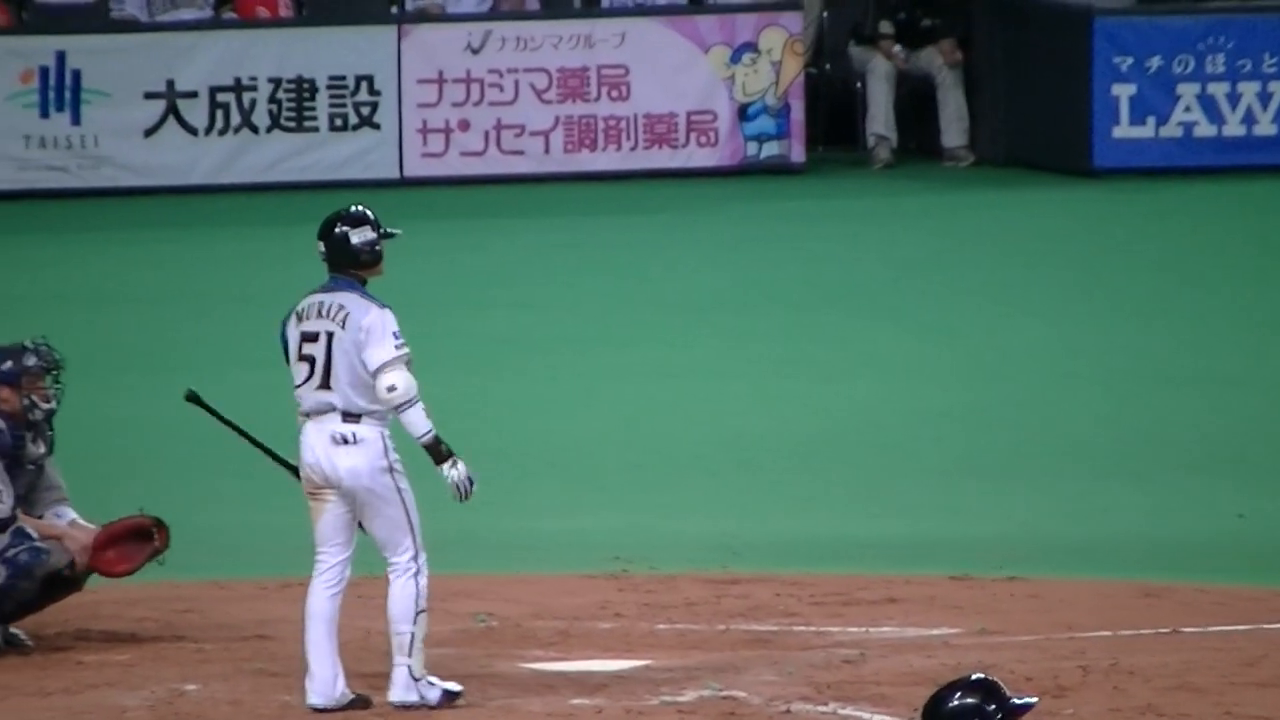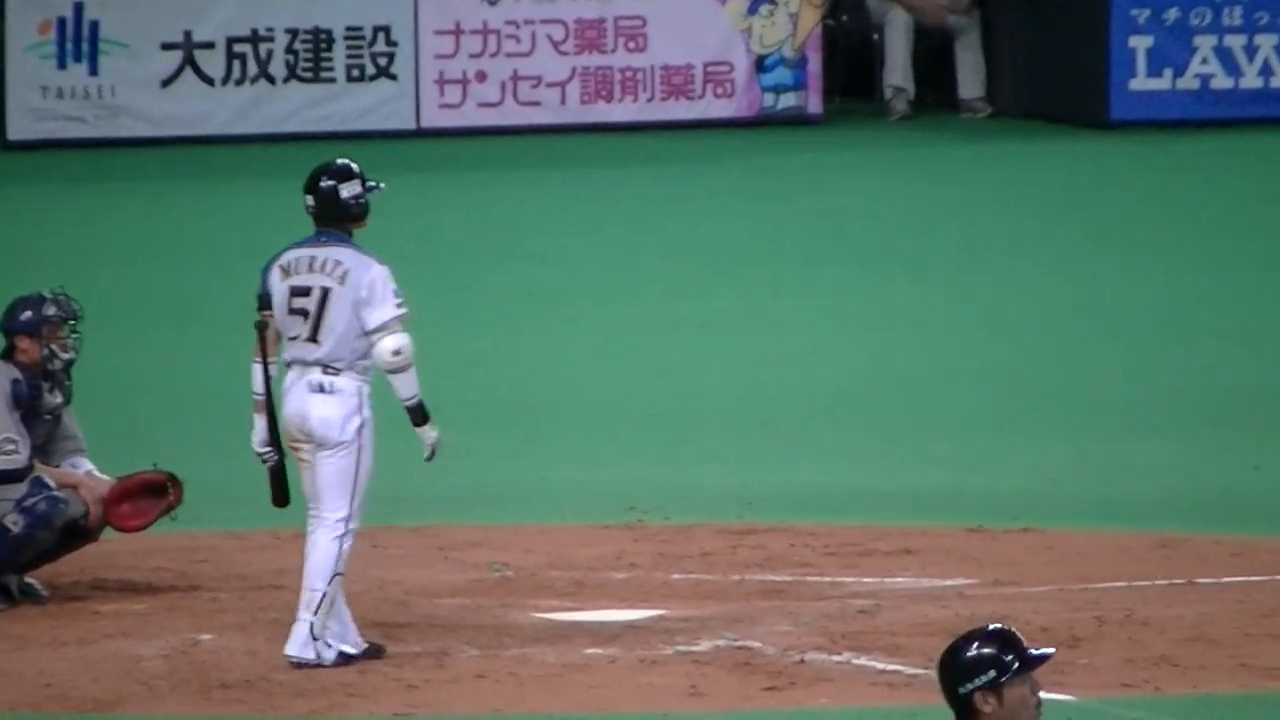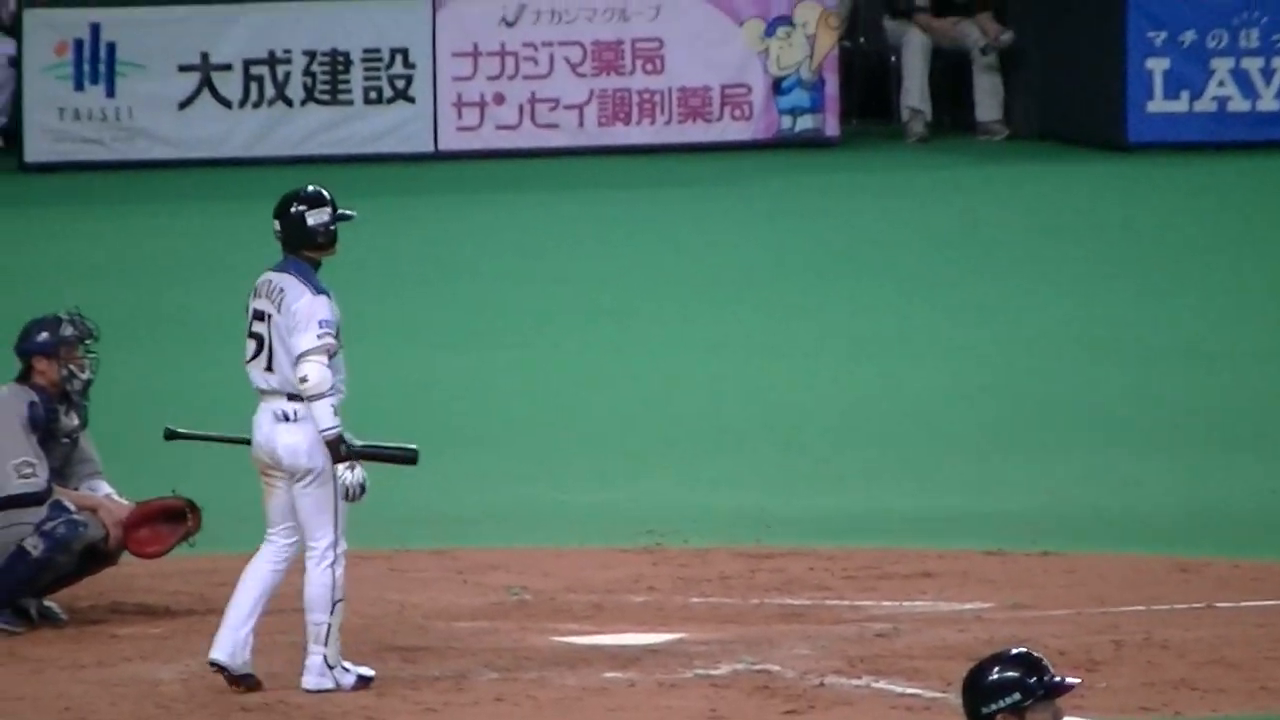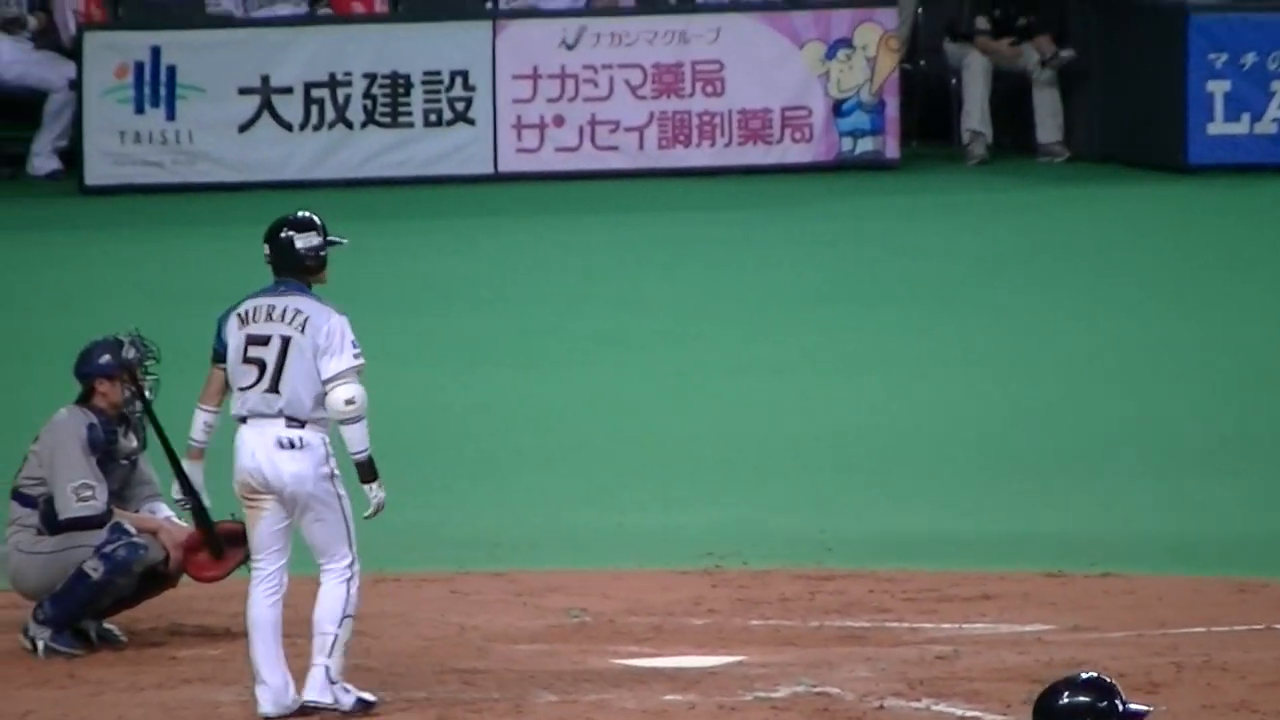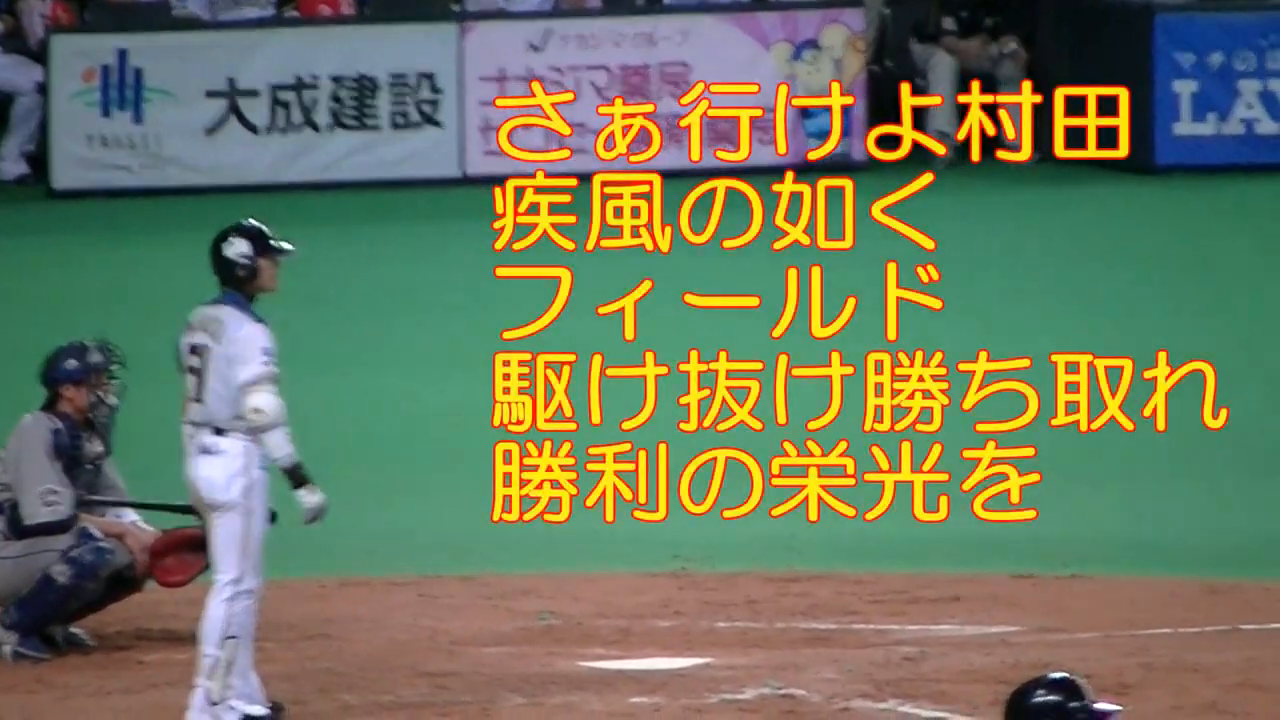
dt=0.7s
person 1, frame 1
left shoulder: (299, 312)
right shoulder: (371, 313)
right elbow: (398, 392)
right wrist: (444, 456)
left hip: (315, 443)
right hip: (363, 445)
left knee: (329, 567)
right knee: (406, 561)
left ankle: (324, 686)
right ankle: (409, 679)
person 1, frame 2
left shoulder: (281, 264)
right shoulder: (367, 270)
left elbow: (268, 347)
right elbow: (393, 353)
left wrist: (261, 417)
right wrist: (421, 418)
left hip: (296, 397)
right hip: (342, 401)
left knee: (322, 521)
right knee: (337, 525)
left ankle: (339, 636)
right ankle: (308, 638)
person 1, frame 3
left shoulder: (264, 285)
right shoulder: (310, 297)
right elbow: (314, 383)
right wrist: (343, 454)
left hip: (267, 425)
right hip: (304, 432)
left knee: (279, 543)
right knee: (326, 549)
left ankle: (231, 647)
right ankle: (323, 666)
person 1, frame 4
left shoulder: (237, 315)
right shoulder: (326, 320)
left elbow: (212, 394)
right elbow: (347, 405)
left wrist: (193, 460)
right wrist: (369, 475)
left hip: (249, 449)
right hip: (302, 452)
left knee: (266, 572)
right knee: (340, 566)
person 1, frame 5
left shoulder: (198, 321)
right shoulder: (247, 329)
right elbow: (263, 415)
right wrist: (302, 483)
left hip: (202, 459)
right hip: (237, 463)
left knee: (239, 583)
right knee: (235, 585)
person 2, frame 1
left shoulder: (34, 433)
left elbow: (52, 503)
left wrist: (94, 536)
right wrist: (61, 533)
left knee: (81, 550)
right knee: (30, 553)
person 2, frame 2
left shoulder: (53, 384)
left elbow: (70, 454)
left wrist: (102, 485)
right wrist: (79, 482)
left knee: (97, 505)
right knee: (51, 502)
person 2, frame 3
left shoulder: (69, 407)
left elbow: (87, 477)
left wrist: (120, 507)
right wrist: (98, 504)
left hip: (31, 523)
left knee: (115, 529)
right knee: (70, 524)
person 2, frame 4
left shoulder: (127, 429)
right shoulder: (70, 426)
left elbow: (146, 498)
right elbow: (84, 513)
left wrist: (180, 530)
right wrist: (158, 526)
left hip: (81, 546)
right hip: (33, 554)
left knee: (168, 554)
right knee: (129, 547)
left ankle: (83, 617)
right ankle: (46, 623)
person 2, frame 5
left shoulder: (91, 434)
right shoulder: (36, 432)
left elbow: (113, 504)
right elbow: (49, 519)
left wrist: (146, 535)
right wrist: (123, 530)
left hip: (44, 551)
left knee: (135, 560)
right knee: (95, 552)
left ankle: (49, 623)
